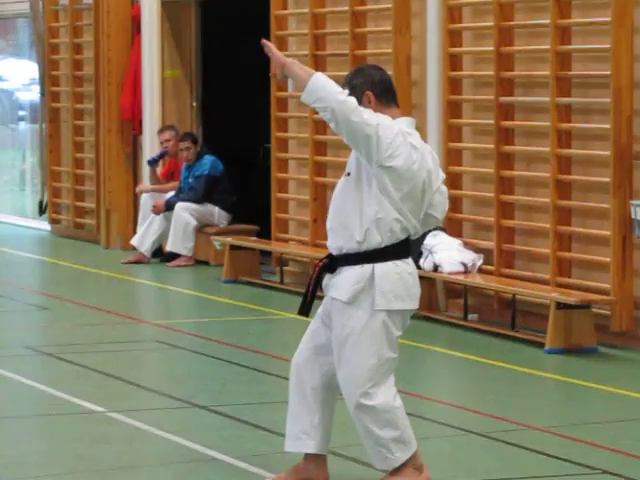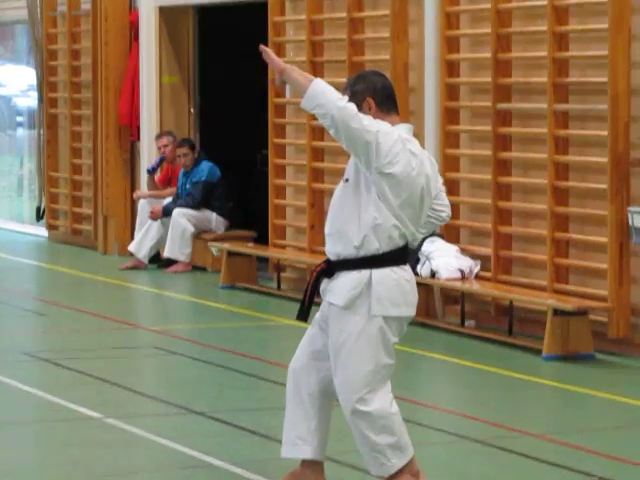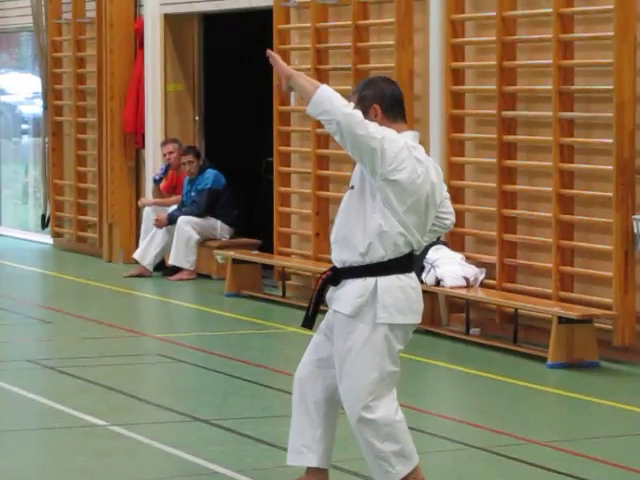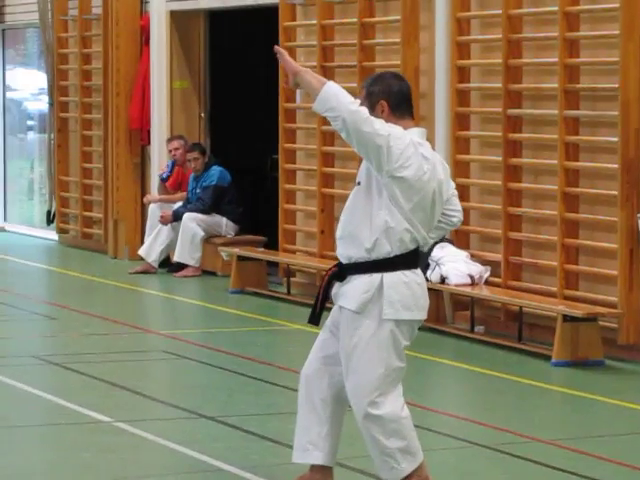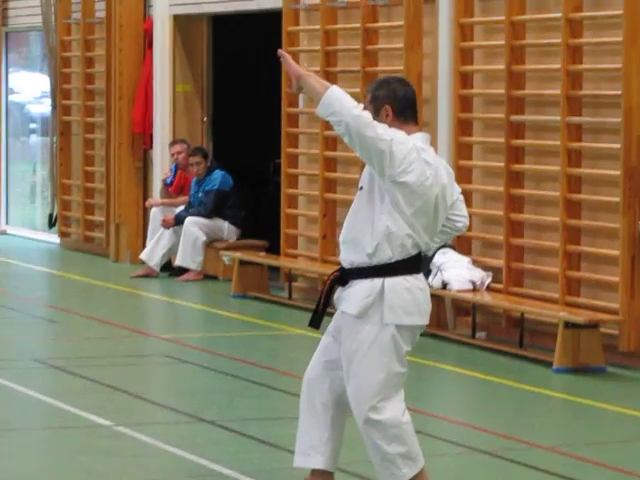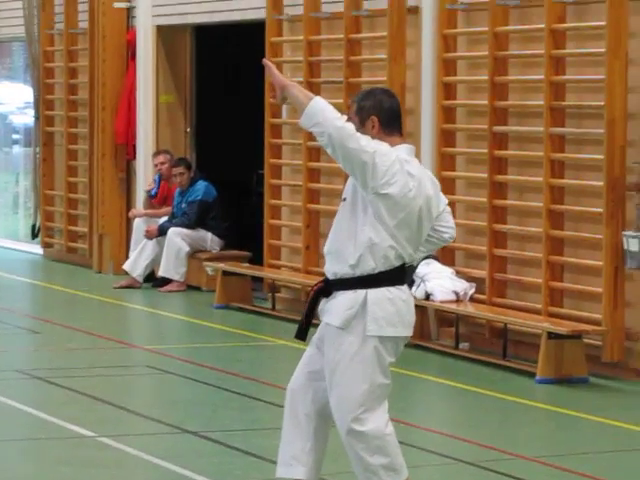
dt=0.1s
person 1, frame 1
left shoulder: (387, 138)
right shoulder: (420, 150)
left elbow: (331, 101)
right elbow: (433, 213)
left wrist: (286, 62)
left hip: (373, 283)
right hip: (354, 280)
left knee: (365, 384)
right knee: (312, 367)
person 1, frame 2
left shoulder: (386, 145)
right shoulder: (417, 156)
left elbow: (331, 107)
right elbow: (436, 214)
left wrist: (285, 70)
left hip: (370, 290)
right hip: (353, 287)
left knee: (361, 390)
right knee: (309, 373)
person 1, frame 3
left shoulder: (393, 153)
right shoulder: (422, 163)
left elbow: (337, 114)
right elbow: (441, 221)
left wrist: (292, 76)
left hip: (375, 298)
right hip: (358, 294)
left knee: (366, 398)
right knee: (315, 380)
person 1, frame 4
left shoulder: (397, 148)
right shoulder: (429, 159)
left elbow: (343, 111)
right elbow: (449, 215)
left wrist: (298, 71)
left hip: (380, 293)
right hip: (366, 289)
left knee: (371, 393)
right knee: (321, 377)
person 1, frame 5
left shoulder: (401, 154)
right shoulder: (434, 164)
left elbow: (346, 116)
right elbow: (454, 221)
left wrist: (302, 75)
left hip: (383, 297)
right hip: (368, 293)
left knee: (372, 398)
right knee: (323, 381)
person 1, frame 6
left shoulder: (383, 164)
right shoulder: (421, 176)
left elbow: (330, 126)
left wrist: (286, 86)
left hip: (366, 310)
right hip: (350, 306)
left knee: (356, 409)
right knee: (307, 392)
person 2, frame 1
left shoulder: (208, 164)
right shoulder: (187, 166)
left elbow: (197, 195)
right elbow: (180, 193)
left wrist: (167, 204)
right wrist: (165, 203)
left hip: (219, 211)
right hip: (200, 208)
left knee: (182, 208)
right knee: (162, 211)
left ankle: (186, 255)
right ankle: (143, 252)
person 2, frame 2
left shoulder: (206, 170)
right shoulder: (184, 172)
left elbow: (194, 201)
right elbow: (178, 199)
left wrist: (164, 210)
right wrist: (162, 210)
left hip: (216, 217)
right hip: (198, 214)
left knee: (179, 213)
right knee: (160, 218)
left ankle: (184, 262)
right ankle: (140, 258)
person 2, frame 3
left shoulder: (211, 177)
right shoulder: (189, 180)
left elbow: (199, 209)
right elbow: (183, 207)
left wrist: (169, 217)
right wrist: (167, 217)
left hip: (221, 224)
right hip: (203, 221)
left knee: (184, 221)
right knee: (165, 225)
left ankle: (189, 269)
right ankle: (145, 266)
person 2, frame 4
left shoulder: (216, 174)
right shoulder: (195, 176)
left elbow: (204, 206)
right elbow: (188, 204)
left wrist: (175, 214)
right wrist: (172, 214)
left hip: (226, 221)
right hip: (209, 218)
left knee: (189, 218)
right knee: (170, 222)
left ankle: (193, 266)
right ankle: (150, 262)
person 2, frame 5
left shoulder: (218, 178)
right shoulder: (197, 180)
left elbow: (206, 210)
right elbow: (190, 208)
left wrist: (176, 218)
right wrist: (174, 218)
left hip: (228, 226)
right hip: (211, 222)
left knee: (191, 222)
right knee: (172, 225)
left ankle: (195, 270)
right ankle: (152, 266)
person 2, frame 6
left shoulder: (202, 189)
right shoulder: (180, 191)
left elbow: (189, 221)
right elbow: (173, 219)
left wrist: (160, 229)
right wrist: (158, 229)
left hip: (211, 236)
right hip: (194, 233)
left knee: (174, 232)
right knee: (156, 237)
left ankle: (178, 281)
right ankle: (135, 277)
